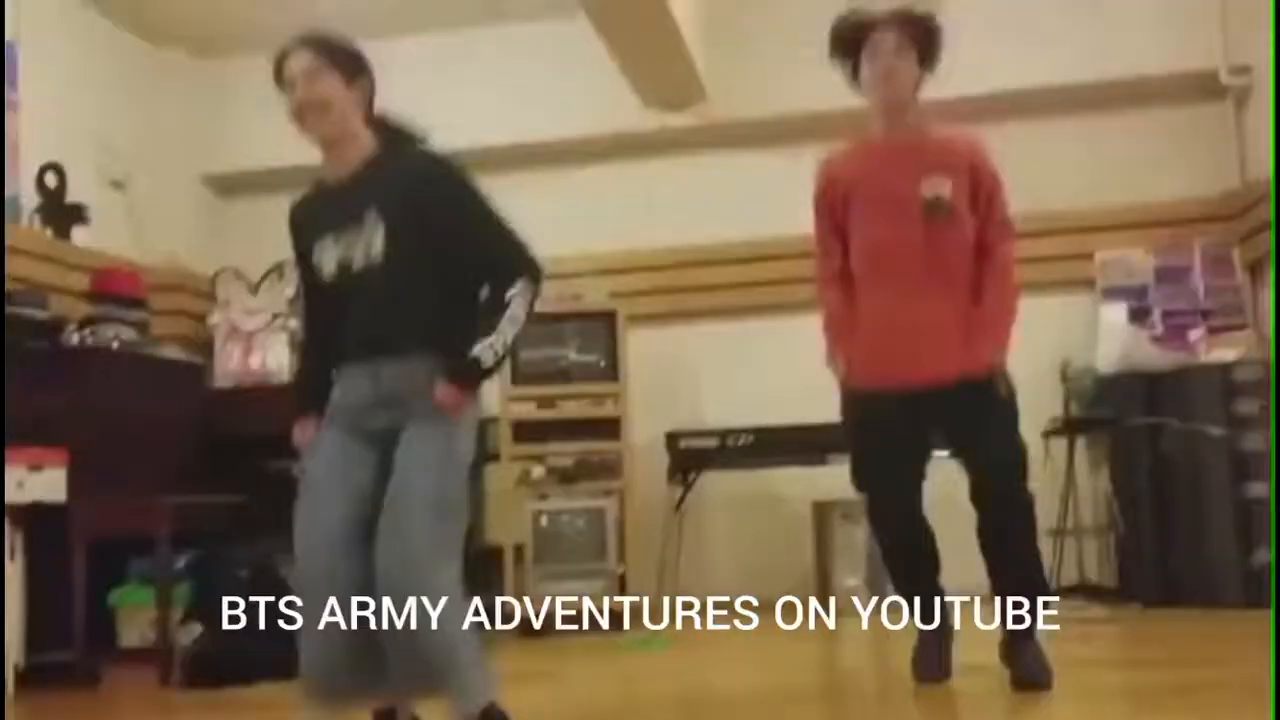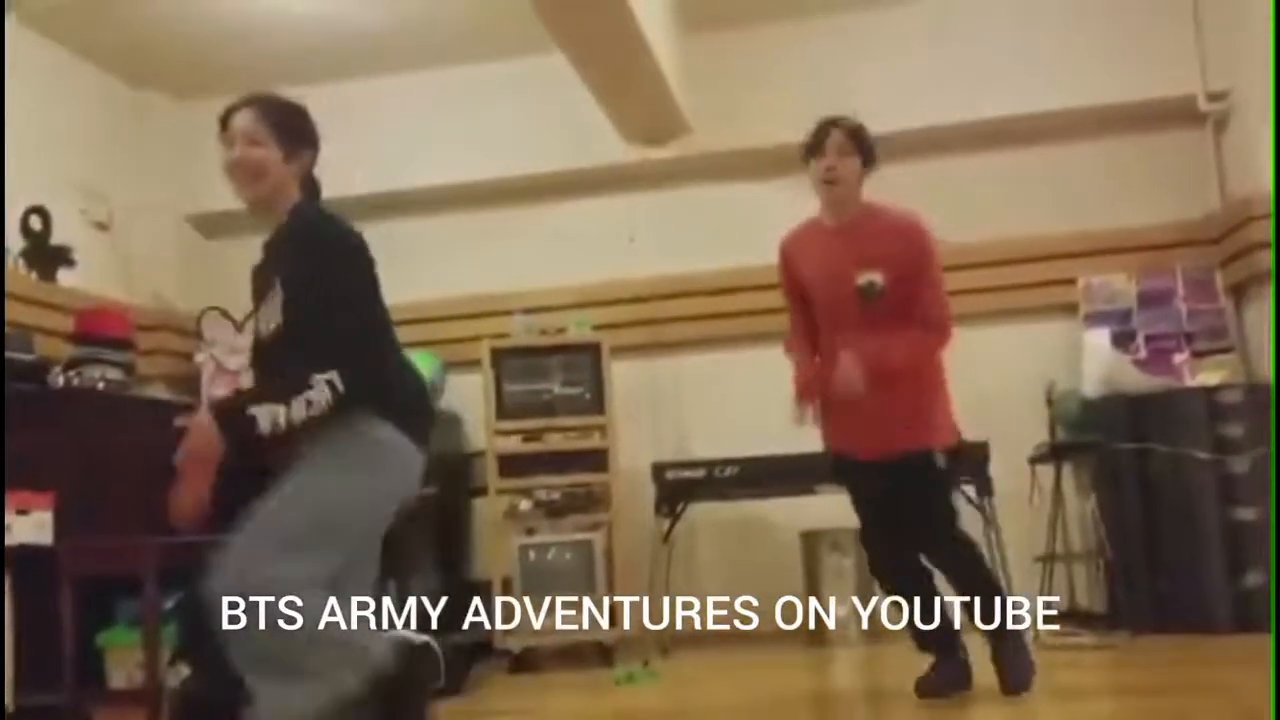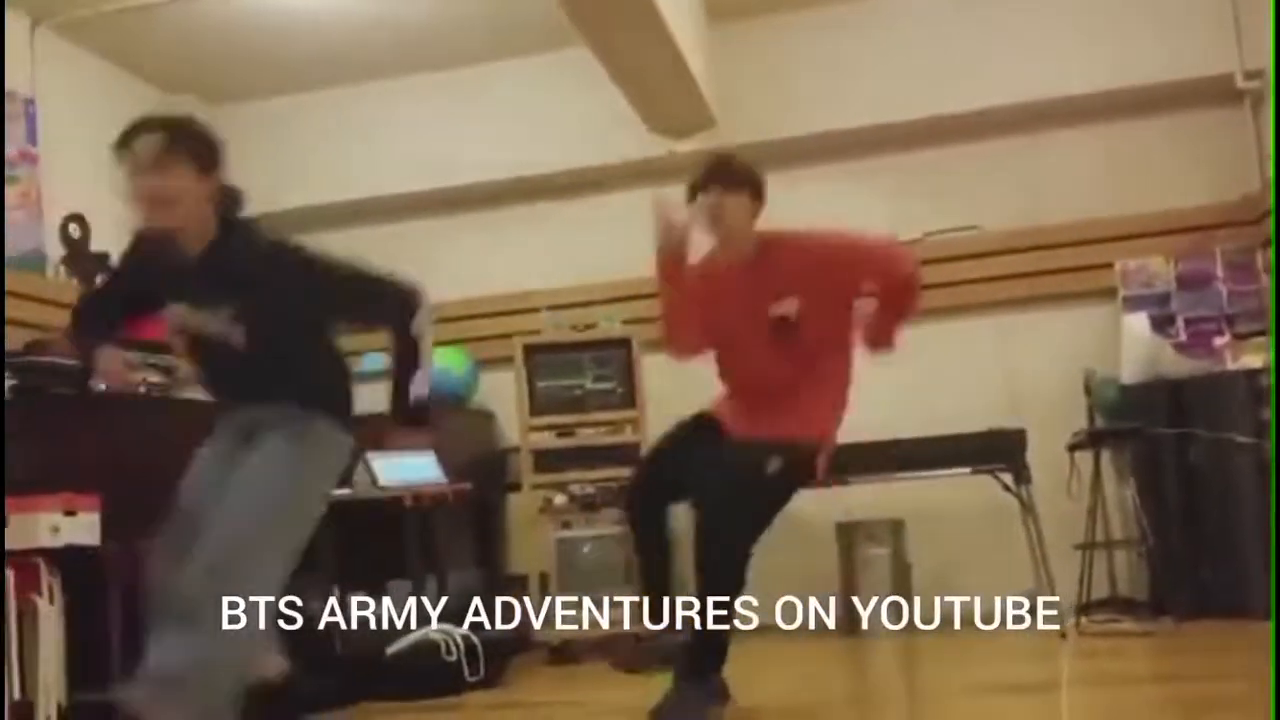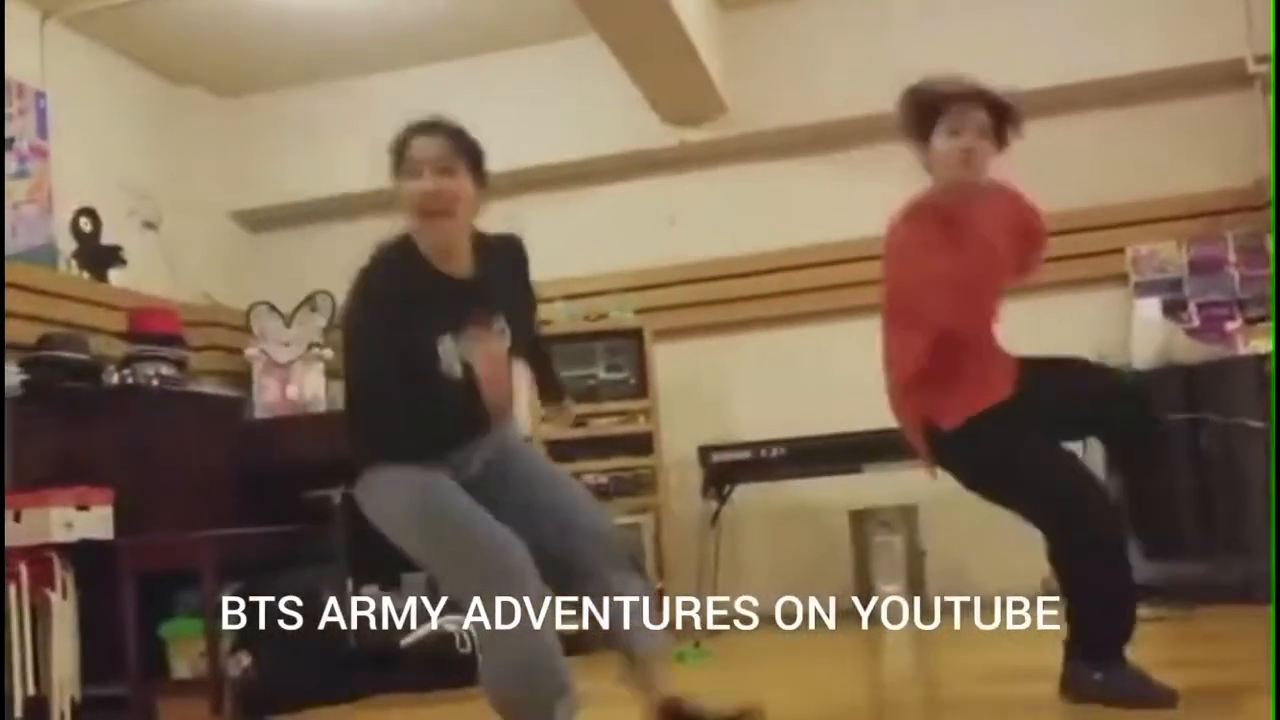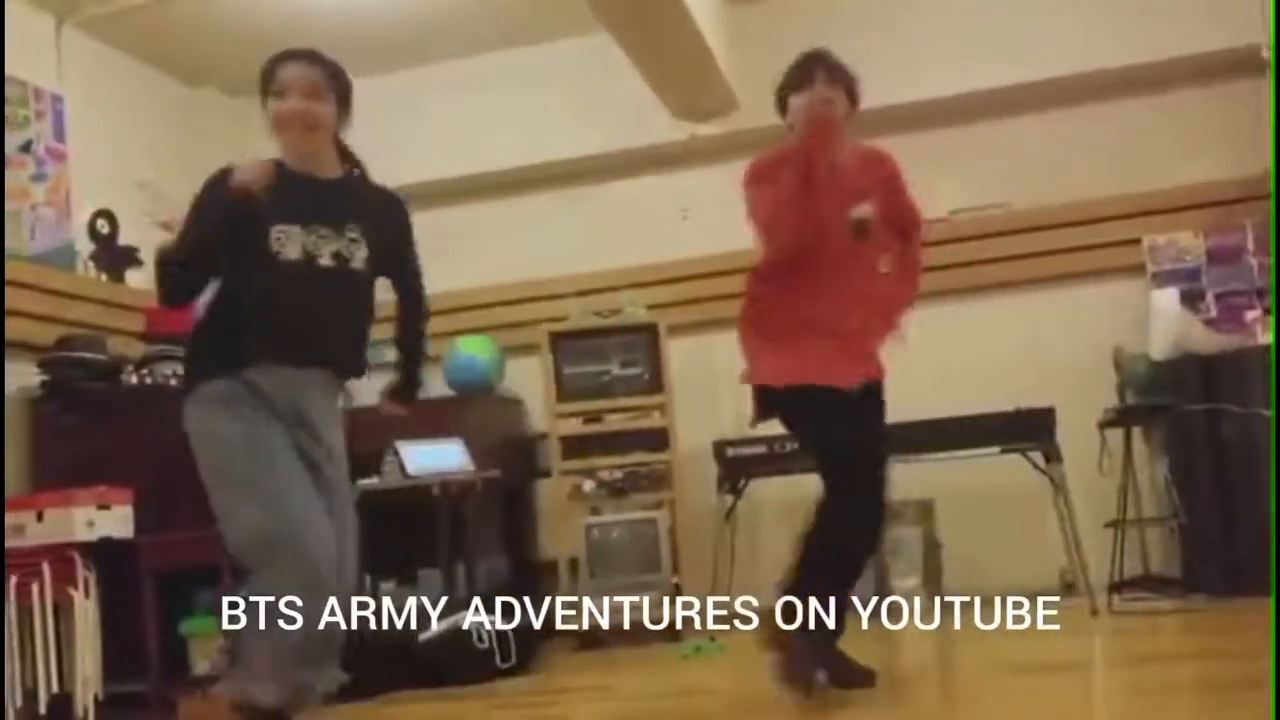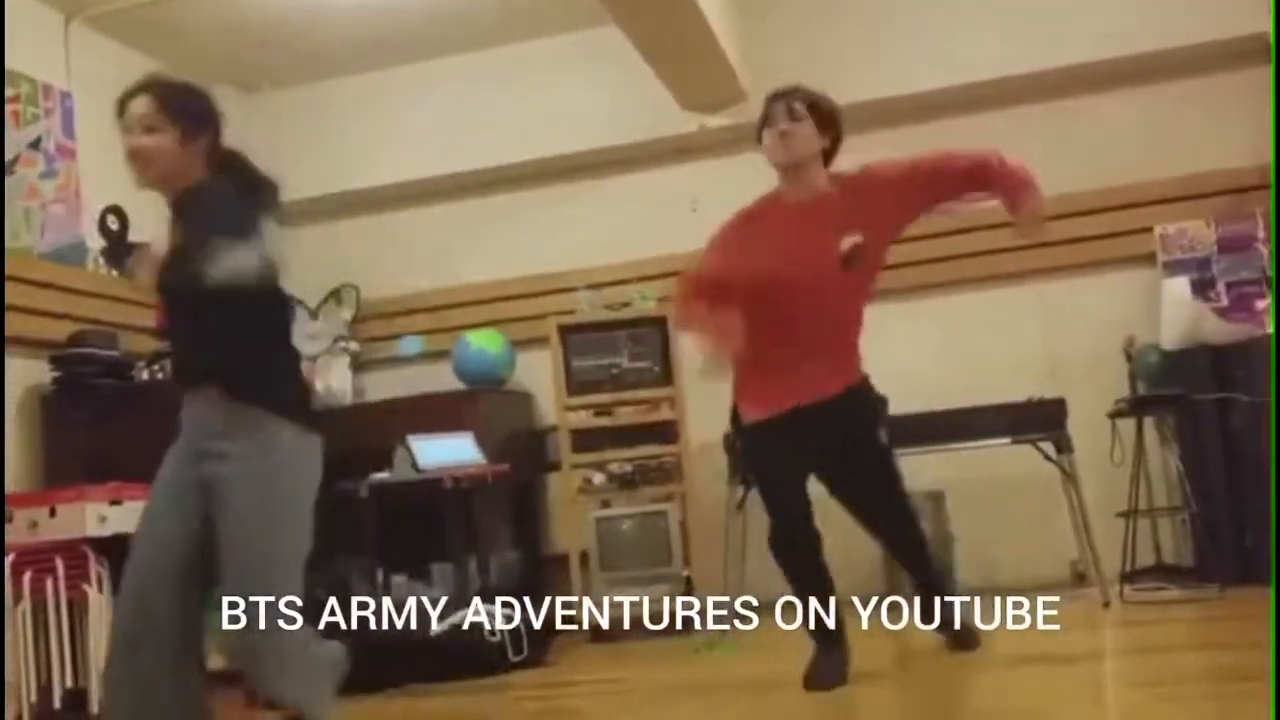
dt=0.7s
person 1, frame 1
left shoulder: (425, 178)
right shoulder: (308, 215)
left elbow: (519, 272)
left wrist: (470, 370)
right wrist: (308, 406)
left hip: (431, 393)
right hip: (352, 401)
left knee: (413, 573)
right knee: (321, 576)
person 1, frame 2
left shoulder: (325, 242)
right shoulder: (272, 263)
left elbow: (344, 371)
right elbow: (279, 374)
left wrist: (229, 426)
right wrist: (213, 440)
left hip: (369, 436)
right hip: (320, 445)
left knee: (241, 585)
right knee: (314, 632)
person 1, frame 3
left shoulder: (265, 263)
right shoulder: (153, 258)
left elbow: (404, 308)
right elbow: (91, 317)
left wrist: (408, 406)
right wrist: (102, 355)
left hip: (307, 425)
right hip: (240, 424)
left knee: (223, 580)
right knee: (175, 566)
right ankle: (252, 670)
person 1, frame 4
left shoulder: (502, 257)
right shoulder: (382, 293)
right elbow: (376, 424)
left wrist: (544, 375)
right wrist: (473, 394)
left hip: (481, 447)
right hip: (401, 466)
left knee: (595, 547)
right knee: (505, 579)
person 1, frame 5
left shoulder: (378, 208)
right shoulder: (235, 189)
left elbow: (408, 292)
right elbow: (175, 288)
left wrist: (410, 375)
right wrist: (234, 202)
left hip: (316, 402)
right hip: (233, 395)
left knee: (332, 581)
right knee: (303, 554)
person 1, frame 6
left shoulder: (214, 207)
right shoulder: (197, 211)
left elbow: (252, 265)
left wrist: (178, 267)
left hip: (265, 427)
right hip: (204, 423)
left knee: (257, 624)
right knee: (145, 604)
person 2, frame 1
left shoulder: (966, 156)
right shoulder: (838, 171)
left elbow: (997, 260)
right elbow: (831, 275)
left wrist: (988, 344)
right wrist: (846, 353)
left hip: (966, 368)
right hip: (879, 377)
left knee: (1005, 497)
right knee: (892, 510)
left ankle: (1021, 634)
right ankle: (932, 627)
person 2, frame 2
left shoulder: (904, 234)
right shoulder: (795, 248)
left elbow: (933, 328)
left wrist: (868, 360)
right wrist: (807, 379)
left hip: (914, 419)
right hip: (849, 428)
left knee: (940, 538)
right knee: (888, 552)
left ankle: (1006, 639)
right ankle: (946, 654)
person 2, frame 3
left shoulder: (806, 256)
right shoulder: (698, 276)
left elbow: (899, 269)
right elbow: (681, 343)
left wrist: (881, 329)
right wrist: (671, 256)
left hip: (792, 429)
right hip: (733, 418)
left knee: (720, 539)
right knee: (644, 493)
right ankle: (665, 627)
person 2, frame 4
left shoulder: (998, 204)
right shoulder: (913, 234)
left elbow: (1029, 238)
right elbow: (946, 318)
left wrist: (992, 275)
left hip: (996, 376)
right hip: (949, 407)
left knee: (1132, 408)
right knee: (1083, 512)
right ankle: (1093, 665)
person 2, frame 5
left shoulder: (878, 170)
right shoulder: (769, 172)
left elbow: (907, 248)
right elbow: (781, 238)
left wrist: (884, 312)
right wrist: (811, 154)
left hip: (857, 361)
right hip: (791, 362)
left knee: (861, 500)
right knee: (857, 490)
left ankle: (813, 637)
right ankle: (805, 628)
person 2, frame 6
left shoulder: (873, 190)
right shoulder: (748, 230)
left elbow: (956, 168)
right elbow: (691, 295)
left wrist: (1013, 183)
right wrist: (718, 327)
left hip: (840, 389)
right hip: (768, 404)
left knee: (885, 508)
right knee: (790, 527)
left ankle: (935, 601)
right ankle: (829, 639)
